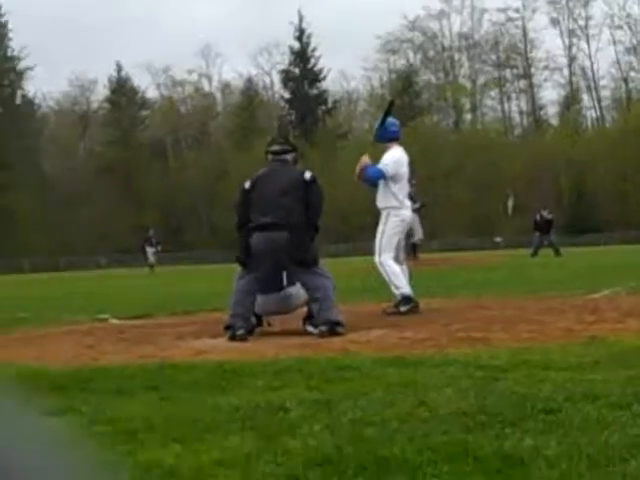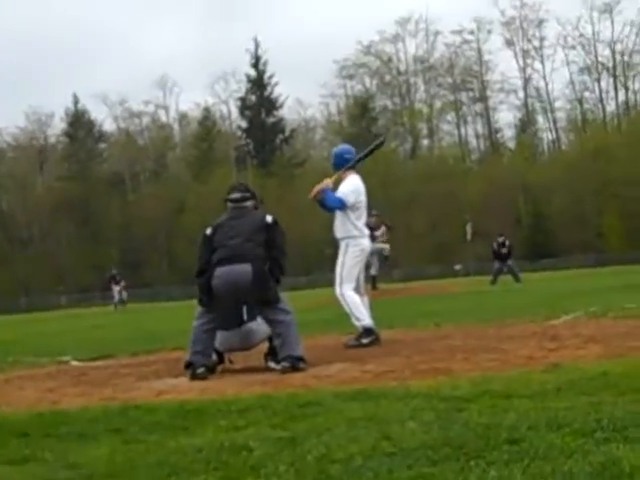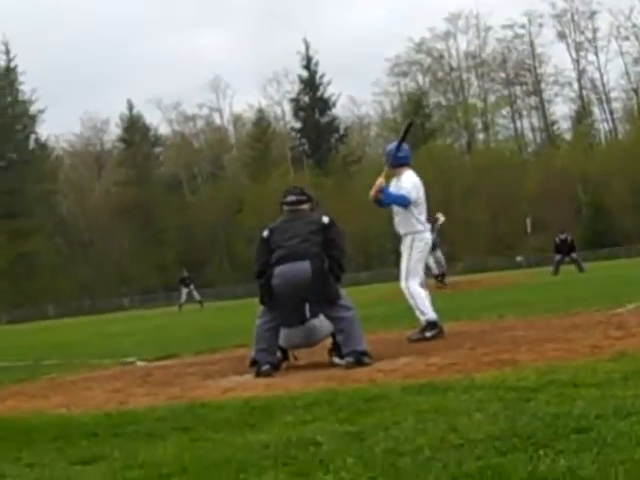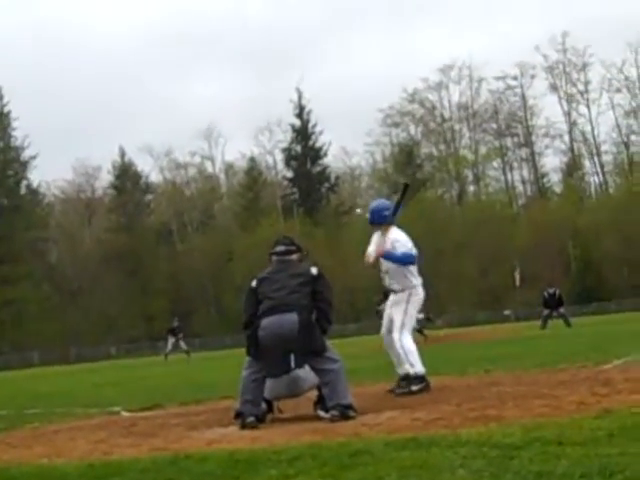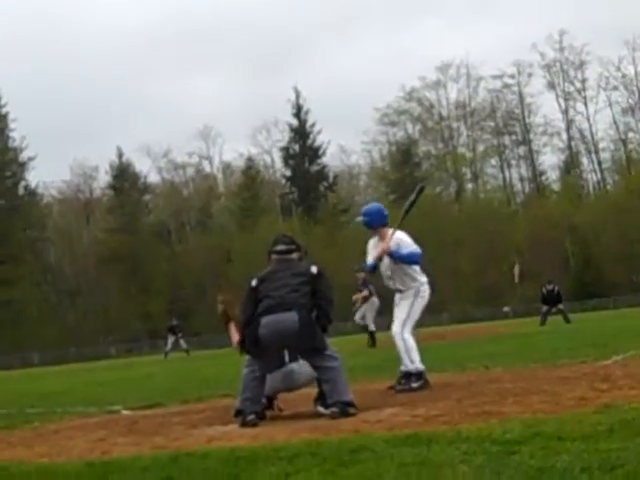
dt=0.5s
person 1, frame 1
left shoulder: (394, 155)
right shoulder: (397, 155)
left elbow: (377, 175)
right elbow: (379, 181)
left wrist: (366, 165)
right wrist: (364, 175)
left hip: (393, 213)
right hip: (400, 212)
left knee: (383, 258)
right knee: (396, 258)
left ankle: (407, 299)
right ankle: (406, 299)
person 1, frame 2
left shoulder: (352, 183)
right shoulder: (349, 183)
left elbow: (337, 204)
right elbow: (332, 207)
left wrist: (327, 190)
right wrist: (320, 197)
left hip: (353, 242)
right hip: (356, 242)
left knee: (344, 289)
right knee: (356, 288)
left ankle: (368, 331)
right ankle: (367, 330)
person 1, frame 3
left shoulder: (409, 179)
right shoulder: (398, 180)
left elbow: (403, 201)
right elbow: (385, 203)
left wrist: (383, 189)
right wrist: (377, 196)
left hip: (416, 237)
right hip: (412, 237)
left knee: (409, 283)
right knee: (416, 283)
left ankle: (432, 325)
right ankle: (429, 324)
person 1, frame 4
left shoulder: (398, 237)
right shoulder: (377, 236)
left elbow: (411, 258)
right elbow: (369, 257)
left wrist: (386, 254)
right wrist: (373, 257)
left hip: (410, 293)
right hip: (395, 294)
left knee: (401, 335)
right knee: (388, 334)
left ankle: (420, 379)
right ankle: (406, 375)
person 1, frame 5
left shoulder: (399, 238)
right shoulder: (373, 243)
left elbow: (416, 257)
right elbow: (370, 268)
left wrist: (391, 253)
right wrist: (377, 258)
left hip: (416, 290)
right hip: (401, 292)
left knee: (401, 330)
right knee: (399, 332)
left ankle: (419, 376)
right ankle: (408, 372)
person 2, frame 1
left shoulder: (254, 180)
right shoulder: (304, 176)
left elbow: (242, 216)
right elbow: (314, 211)
left wrist: (246, 241)
right wrist: (307, 238)
left hip: (258, 237)
right hip: (292, 236)
left knee: (246, 281)
right knee: (317, 278)
left ankle: (238, 326)
right ankle: (328, 322)
person 2, frame 2
left shoulder: (215, 227)
right shoulder: (266, 220)
left elbow: (203, 263)
right elbow: (277, 254)
left wrist: (204, 293)
right wrist: (272, 281)
left hip: (220, 275)
right hip: (253, 272)
left knee: (205, 319)
right knee: (280, 314)
left ankle: (199, 364)
right ankle: (290, 358)
person 2, frame 3
left shoulder: (271, 229)
right shoulder: (322, 220)
left elbow: (261, 264)
right elbow: (336, 253)
left wrist: (266, 292)
right wrist: (333, 280)
left hip: (279, 274)
right hip: (311, 270)
left knee: (267, 317)
right knee: (342, 310)
left ankle: (263, 362)
right ankle: (355, 353)
person 2, frame 4
left shoulder: (260, 279)
right shoulder: (311, 272)
left elbow: (249, 315)
right elbow: (324, 303)
left wrist: (252, 343)
right wrist: (320, 331)
left hip: (266, 326)
right hip: (298, 322)
left knee: (254, 369)
right knee: (328, 362)
left ankle: (248, 414)
right ankle: (340, 407)
person 2, frame 5
left shoulder: (260, 278)
right shoulder: (311, 270)
left elbow: (248, 314)
right elbow: (324, 302)
left wrist: (248, 342)
right wrist: (320, 329)
left hip: (265, 325)
right hip: (298, 321)
left knee: (254, 367)
right knee: (328, 360)
left ankle: (248, 412)
right ankle: (340, 404)
